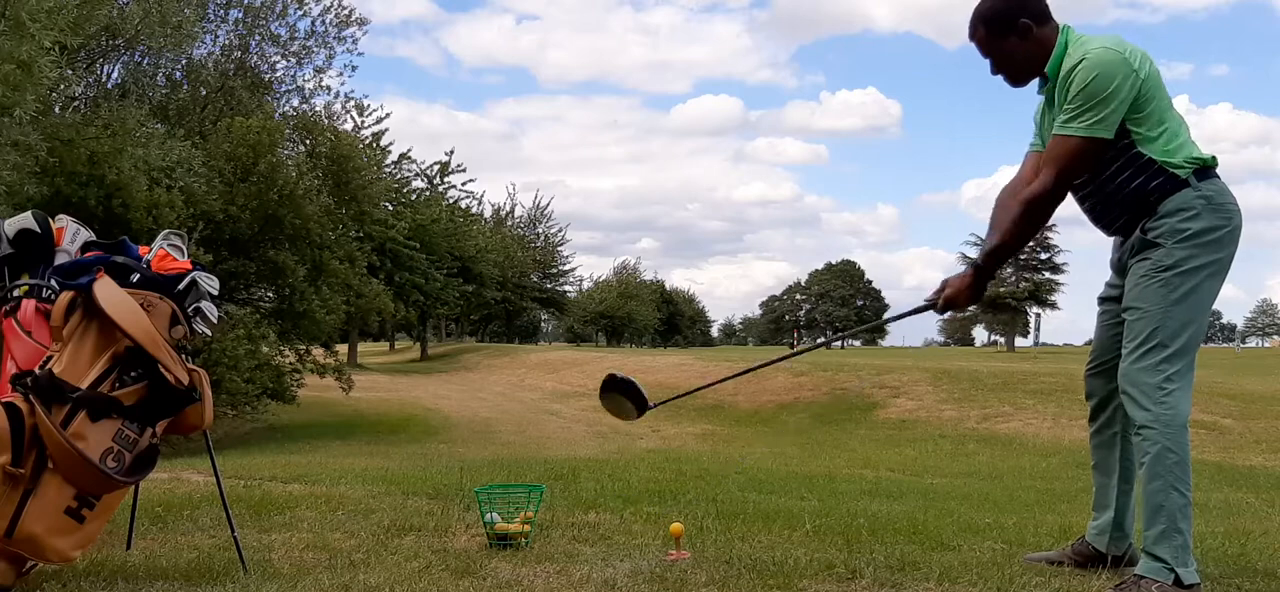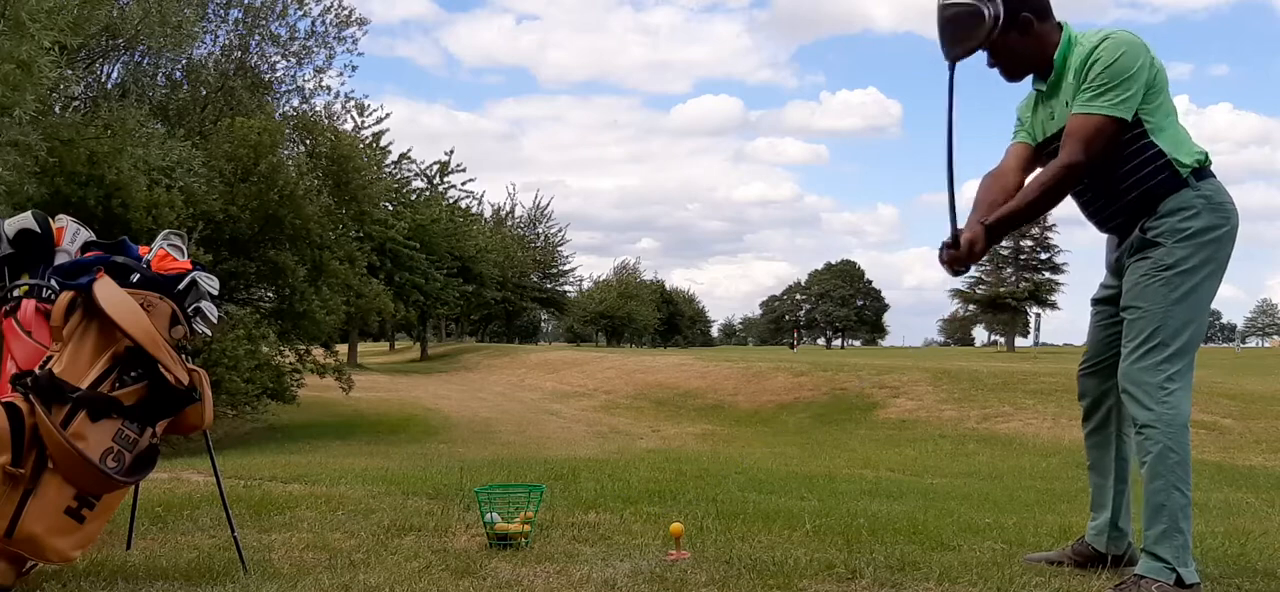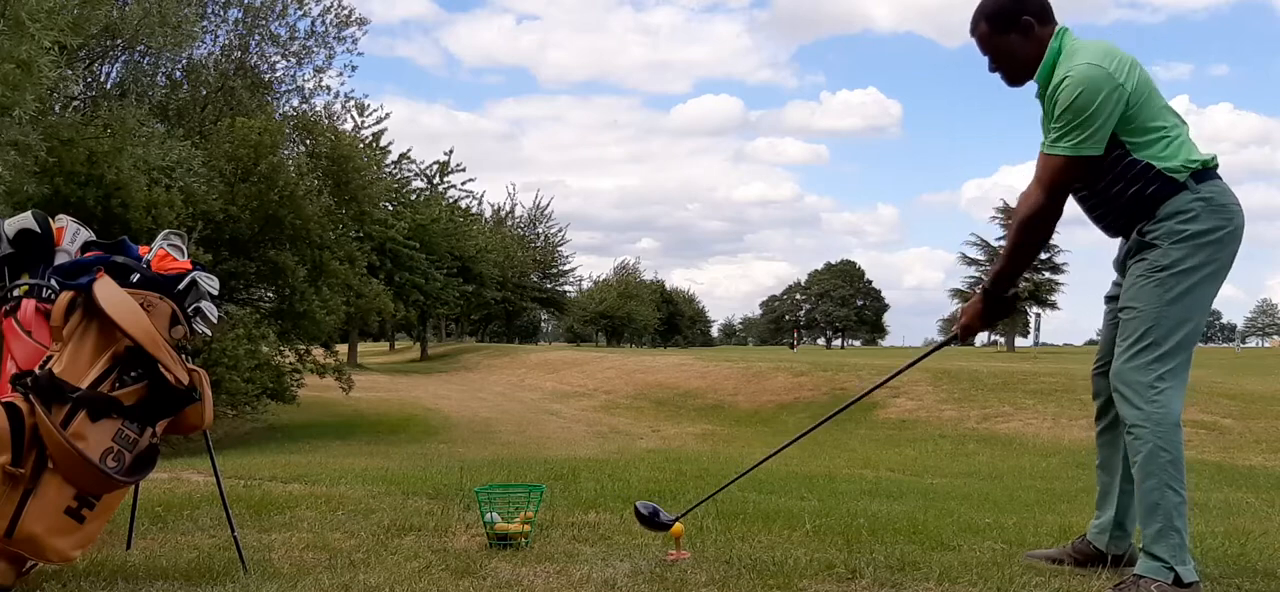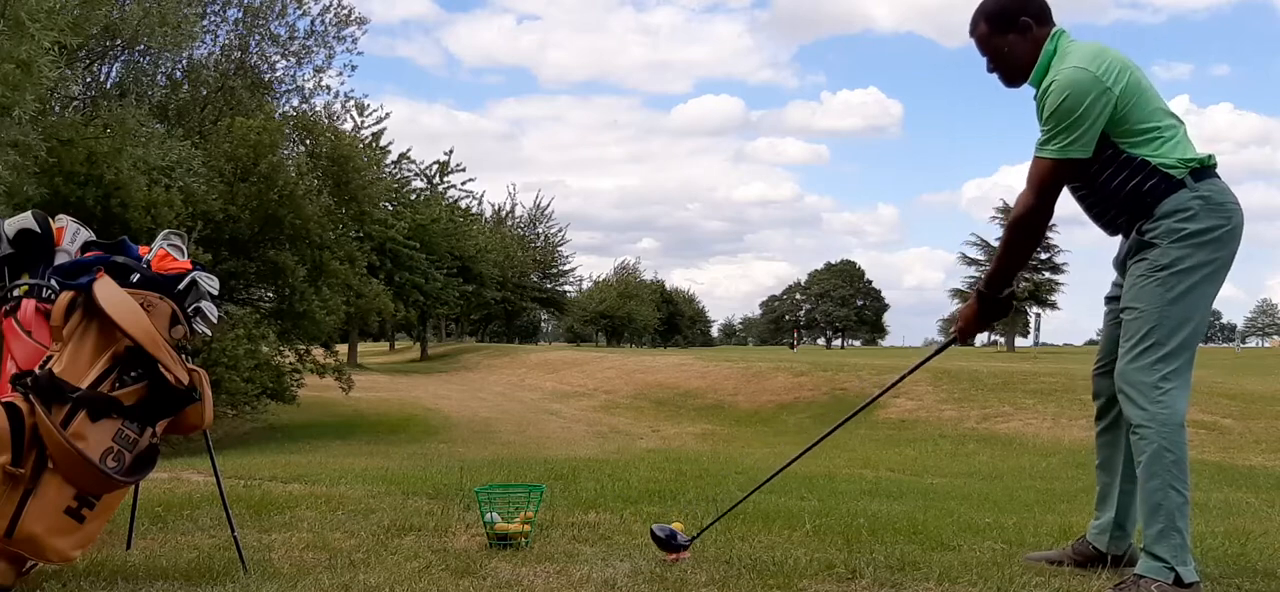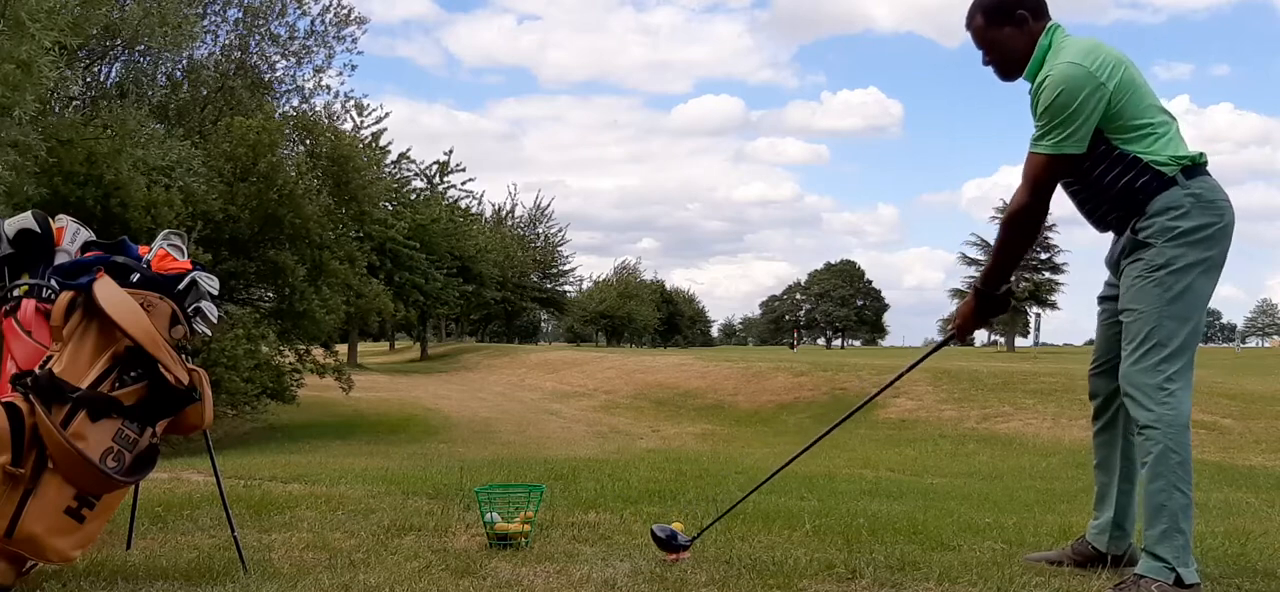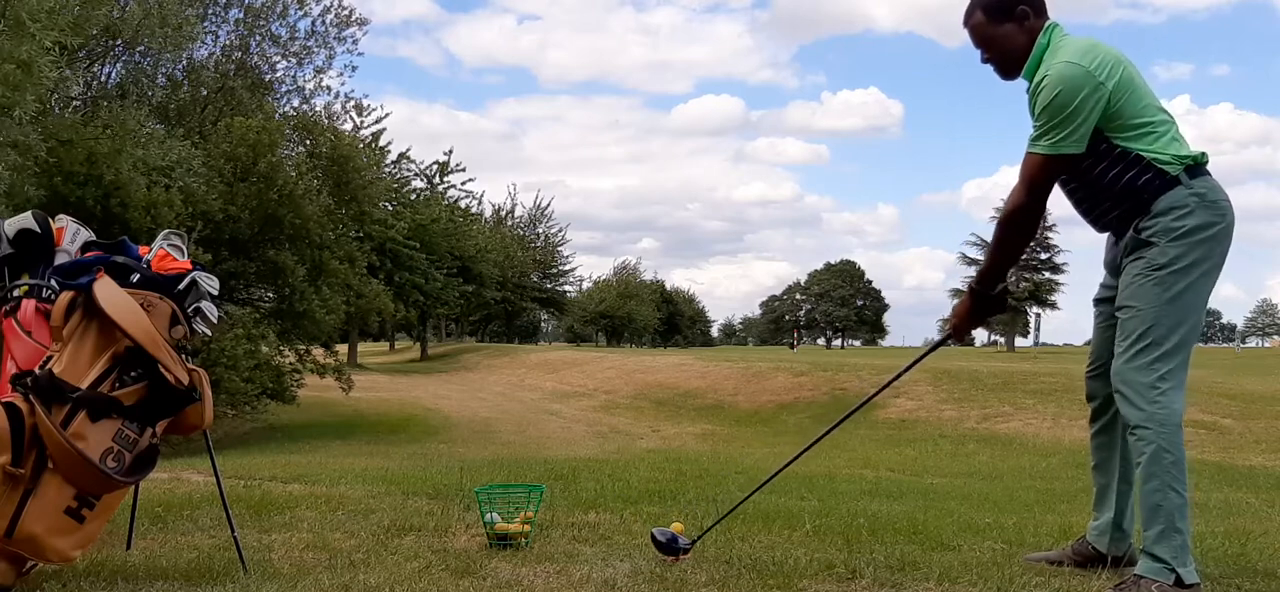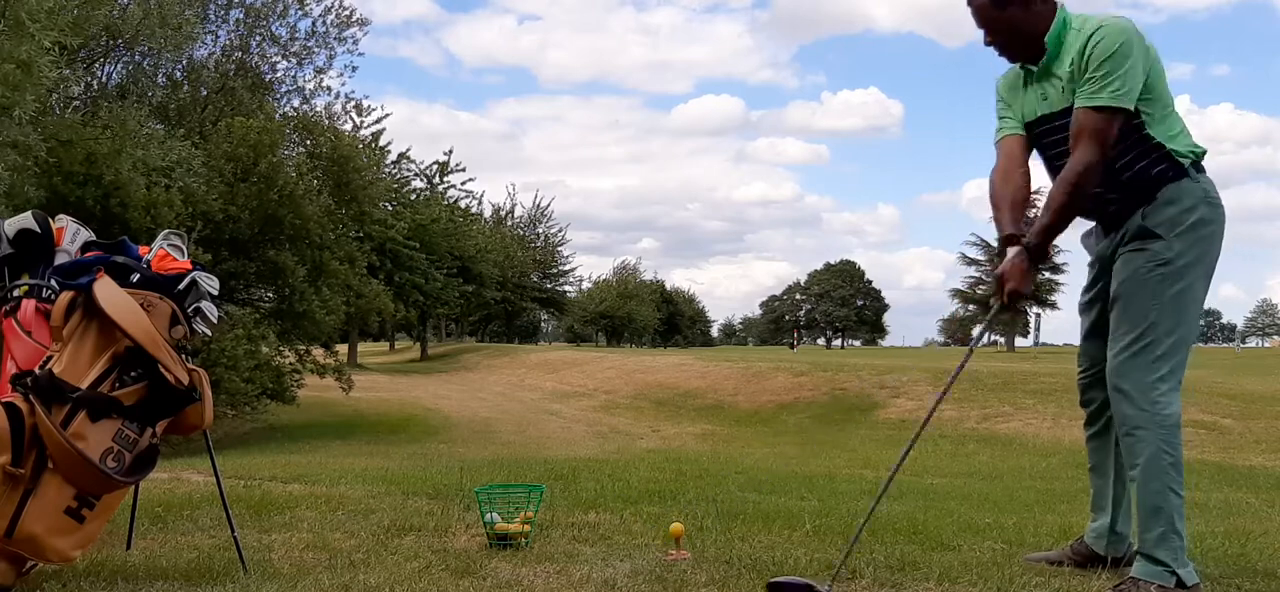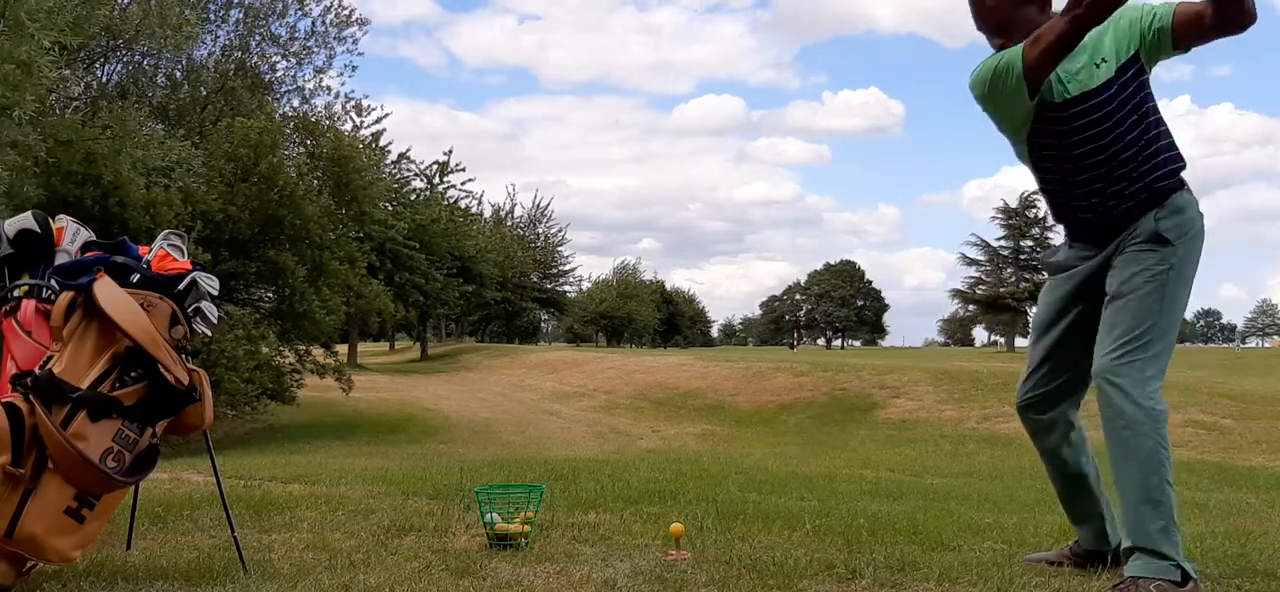
dt=0.4s
person 1, frame 1
left shoulder: (1100, 62)
right shoulder: (1054, 93)
left elbow: (1048, 189)
right elbow: (1022, 185)
left wrist: (979, 272)
right wrist: (982, 264)
left hip: (1186, 221)
right hip: (1141, 233)
left knee: (1148, 382)
right knee: (1106, 380)
right ankle: (1109, 538)
person 1, frame 2
left shoulder: (1112, 51)
right shoulder: (1037, 99)
left elbow: (1075, 163)
right elbow: (1007, 175)
left wrist: (989, 234)
right wrist: (972, 233)
left hip: (1183, 219)
right hip: (1134, 234)
left knee: (1148, 382)
right knee: (1100, 380)
right ankle: (1108, 539)
person 1, frame 3
left shoulder: (1086, 75)
right shoulder: (1062, 81)
left elbow: (1046, 206)
right elbow: (1036, 194)
left wrist: (991, 294)
right wrist: (1004, 284)
left hip: (1189, 221)
right hip: (1154, 231)
left knee: (1141, 382)
right knee: (1113, 380)
right ankle: (1110, 538)
person 1, frame 4
left shoulder: (1076, 78)
right shoulder: (1064, 77)
left elbow: (1035, 209)
right elbow: (1035, 200)
left wrist: (985, 296)
right wrist: (1001, 285)
left hip: (1187, 221)
right hip: (1153, 230)
left knee: (1146, 383)
right knee: (1113, 381)
right ankle: (1109, 539)
person 1, frame 5
left shoulder: (1070, 73)
right shoulder: (1061, 70)
left elbow: (1031, 203)
right elbow: (1033, 197)
left wrist: (983, 292)
right wrist: (999, 282)
left hip: (1178, 219)
right hip: (1146, 228)
left knee: (1151, 384)
right knee: (1111, 381)
right ankle: (1109, 539)
person 1, frame 6
left shoulder: (1068, 73)
right shoulder: (1055, 72)
left elbow: (1027, 203)
right elbow: (1029, 198)
left wrist: (979, 291)
right wrist: (995, 282)
left hip: (1179, 220)
right hip: (1142, 229)
left knee: (1141, 382)
right knee: (1106, 383)
right ankle: (1109, 538)
person 1, frame 7
right shoulder: (1013, 81)
left elbow: (1086, 159)
right elbow: (1009, 168)
left wrist: (1033, 251)
right wrist: (1011, 245)
left hip: (1169, 214)
right hip: (1109, 227)
left knee: (1139, 380)
right knee: (1099, 383)
right ankle: (1108, 539)
person 1, frame 8
right shoulder: (991, 81)
left hip: (1159, 228)
right hip: (1082, 247)
left knee: (1120, 378)
right knee: (1037, 399)
right ankle: (1097, 538)
